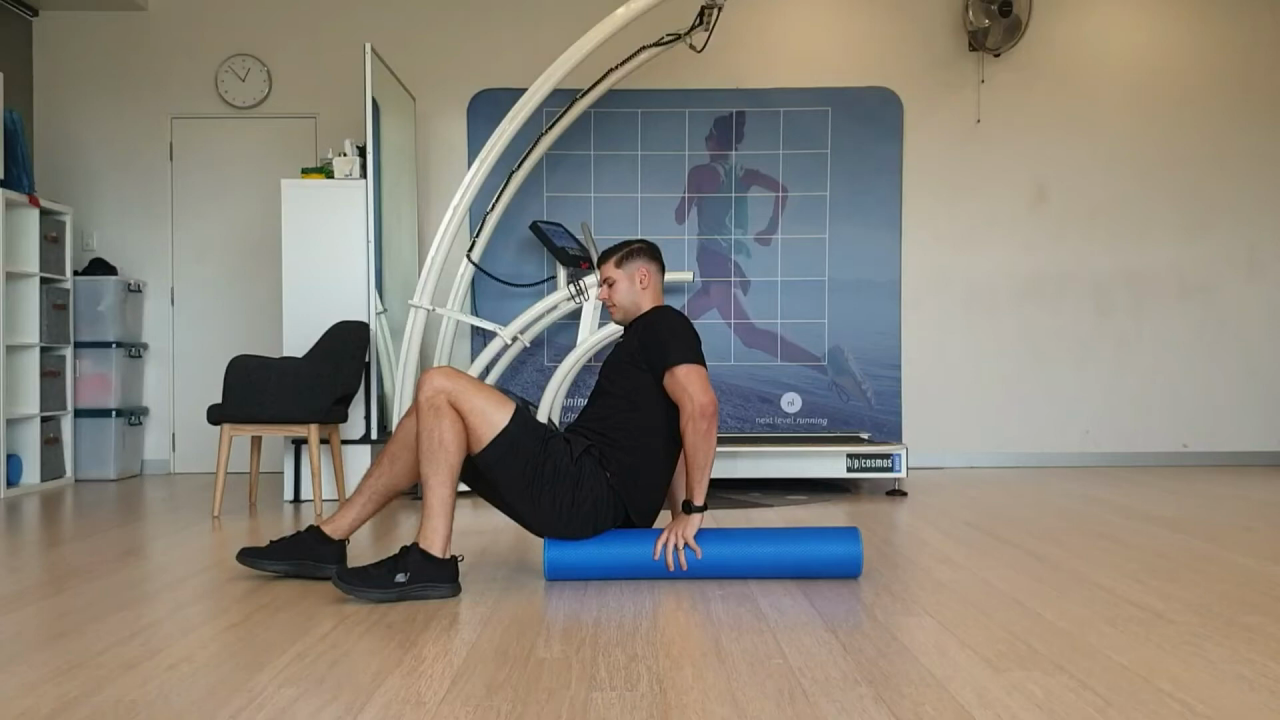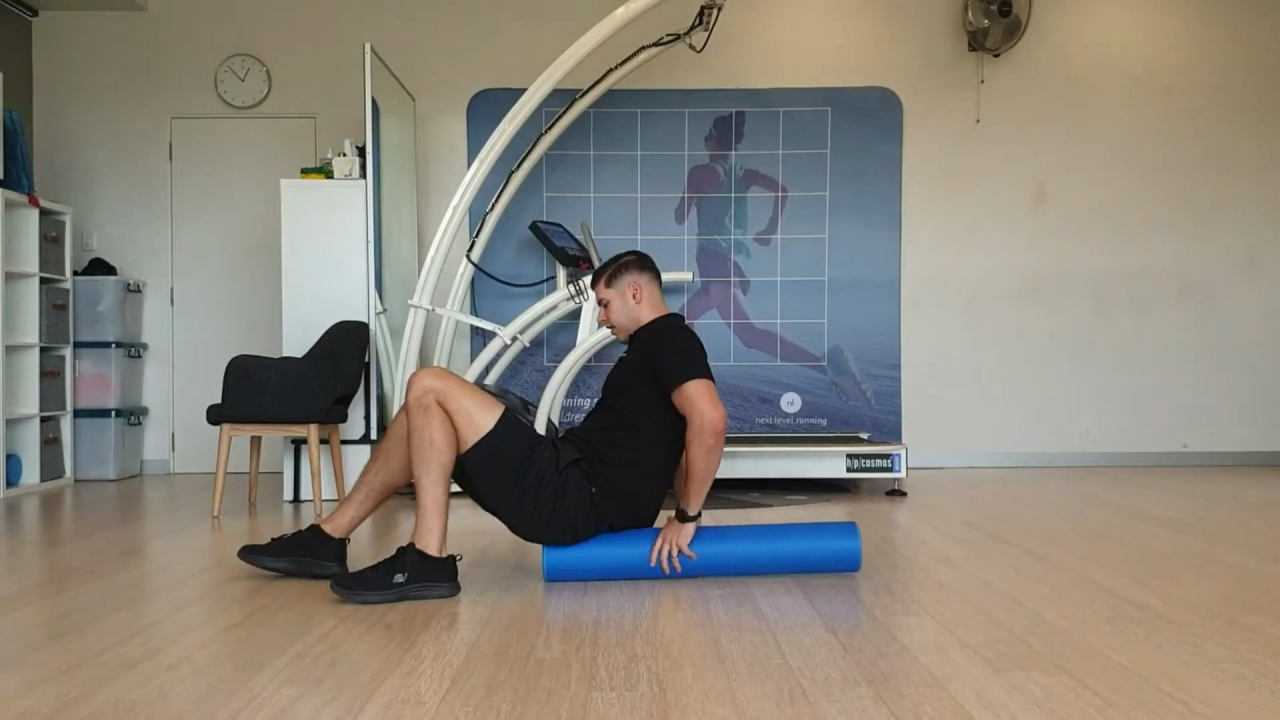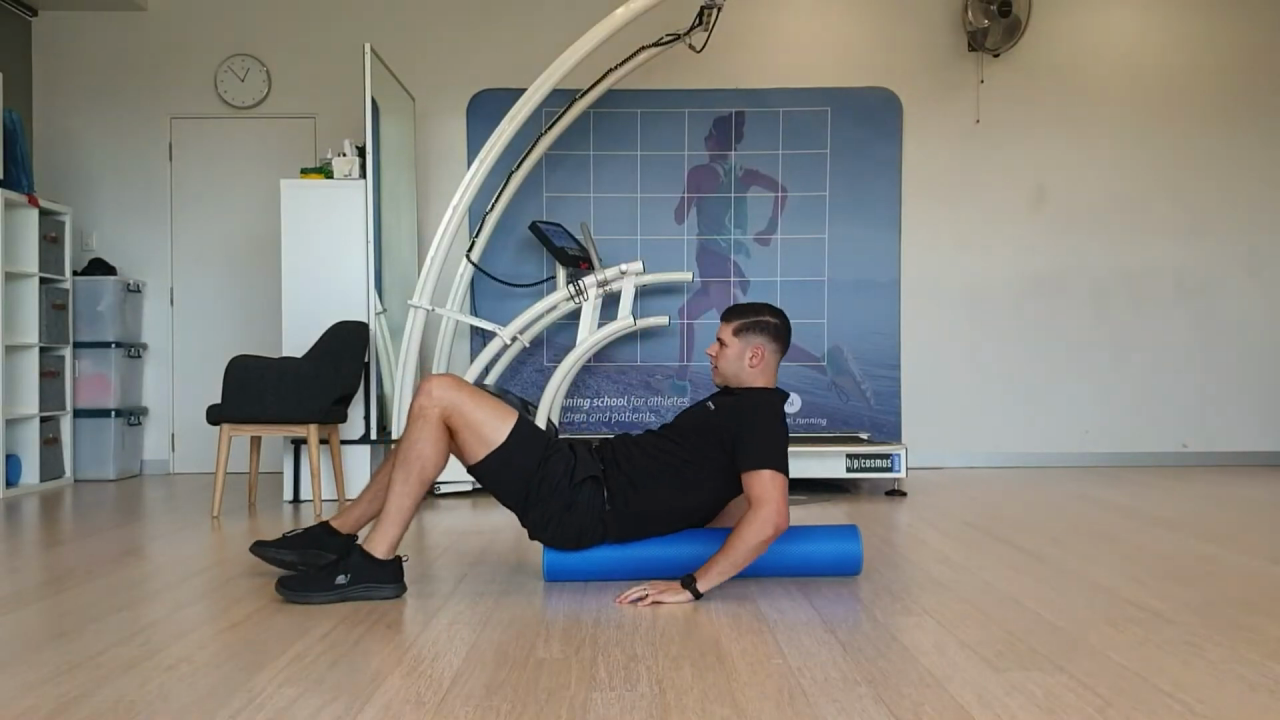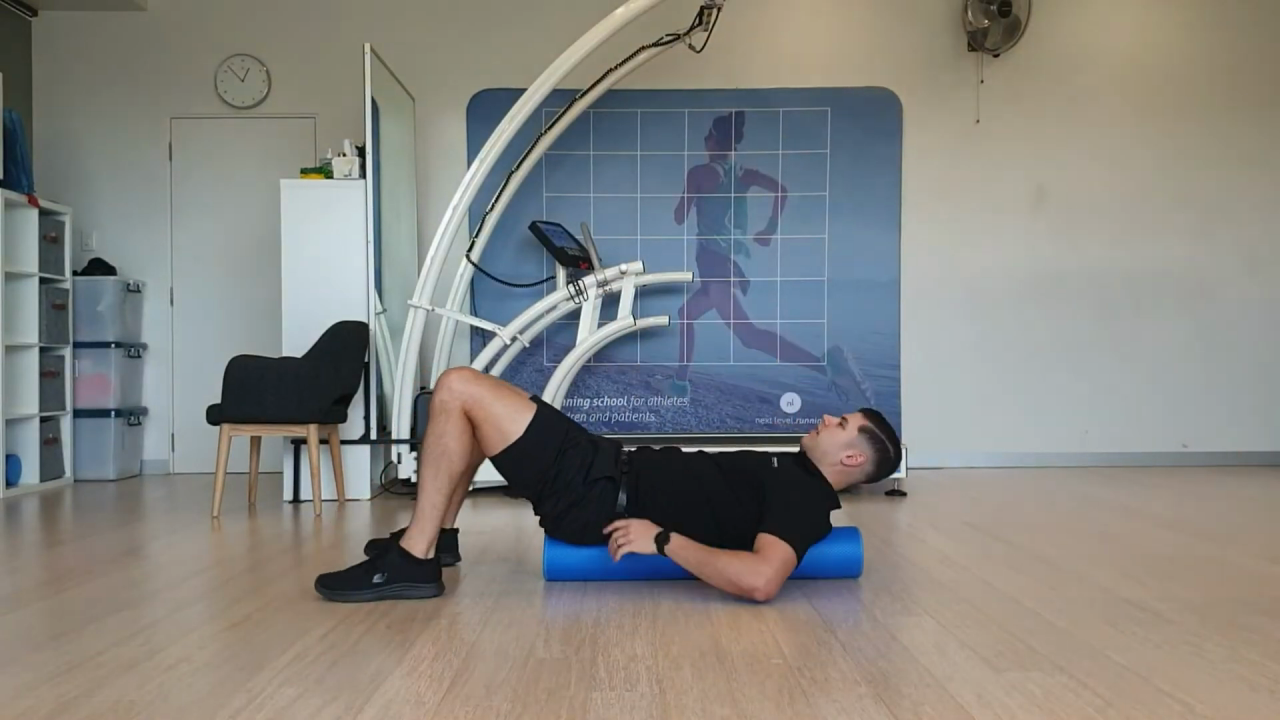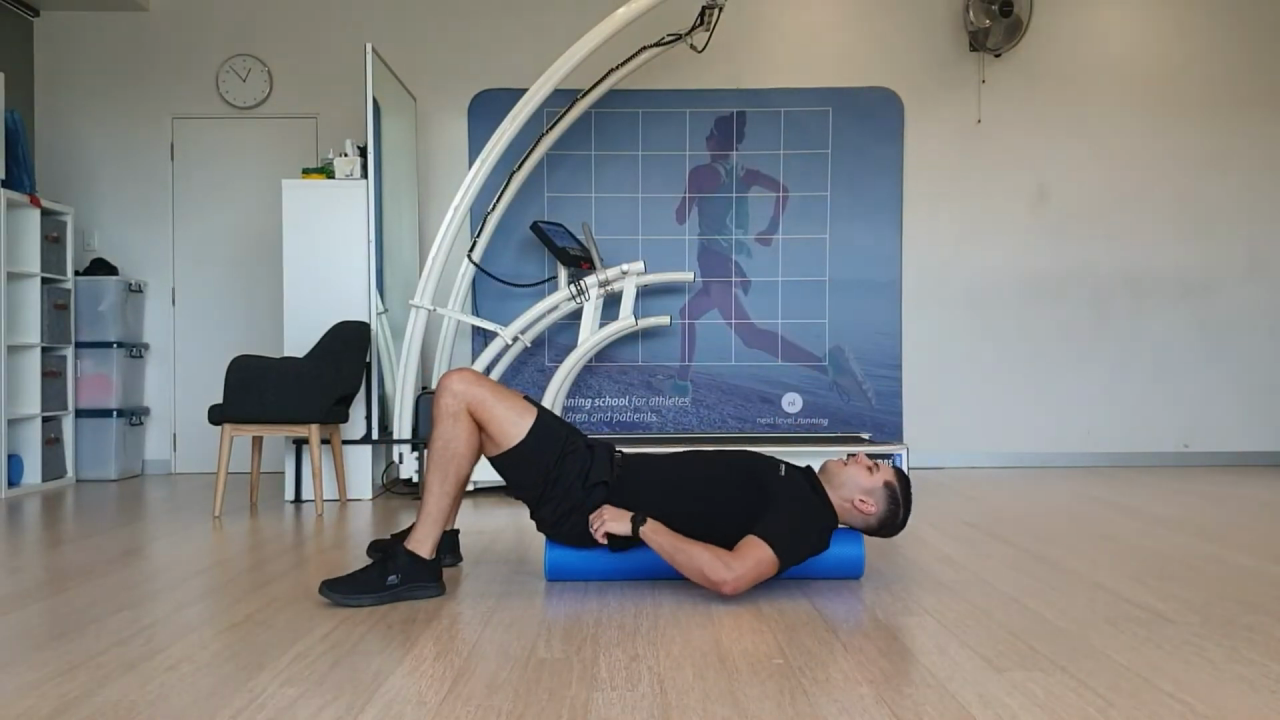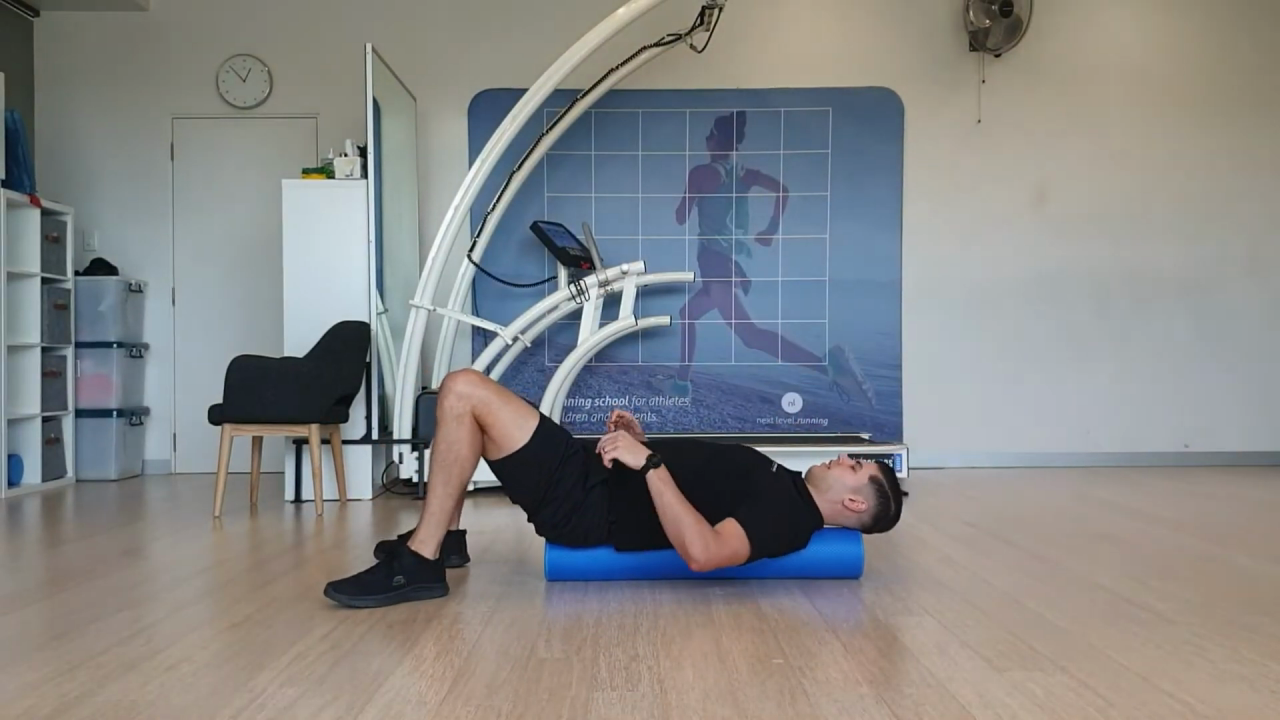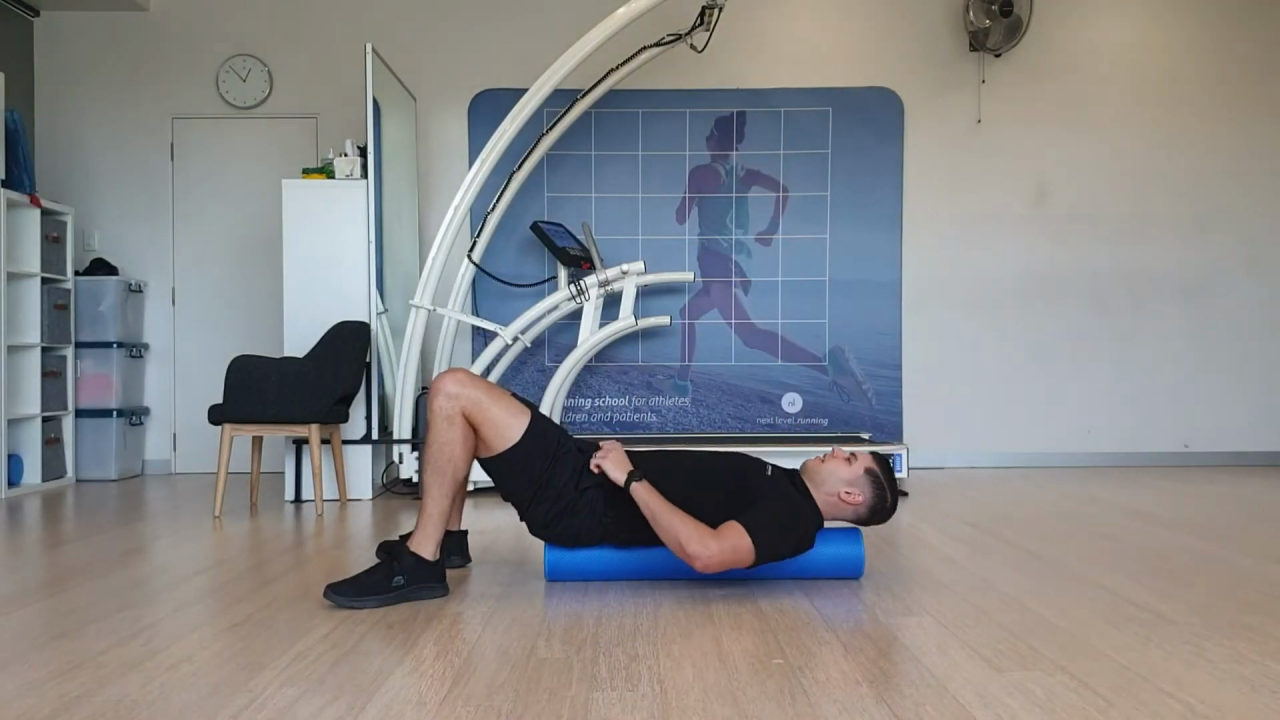
dt=0.7s
person 1, frame 1
left shoulder: (664, 325)
right shoulder: (649, 337)
left elbow: (701, 407)
right elbow: (664, 439)
left wrist: (694, 510)
right wrist: (676, 515)
left hip: (583, 493)
right hip: (583, 492)
left knee: (439, 388)
right knee: (429, 421)
left ankle: (431, 562)
right ankle: (326, 541)
person 1, frame 2
left shoulder: (668, 339)
right shoulder: (660, 346)
left elbow: (710, 423)
right elbow: (680, 439)
left wrist: (687, 519)
left hip: (568, 499)
right hip: (573, 488)
left knee: (428, 388)
right knee: (421, 415)
left ankle: (429, 560)
right ankle: (326, 539)
person 1, frame 3
left shoulder: (756, 418)
right shoulder: (745, 410)
left elbow: (769, 516)
right elbow: (743, 503)
left wrist: (692, 585)
left hip: (579, 504)
right hip: (585, 479)
left knee: (437, 396)
right knee: (438, 409)
left ankle: (374, 562)
right ankle: (338, 535)
person 1, frame 4
left shoulder: (803, 499)
right shoulder: (795, 476)
left elbow: (760, 579)
left wrist: (663, 538)
left hip: (596, 499)
right hip: (614, 469)
left knee: (457, 389)
right knee: (467, 398)
left ankle: (412, 561)
right ankle: (436, 535)
person 1, frame 5
left shoulder: (806, 519)
right shoulder: (797, 486)
left elbow: (728, 575)
left wrist: (637, 522)
left hip: (589, 501)
right hip: (606, 471)
left knee: (459, 391)
right knee: (466, 393)
left ankle: (415, 564)
right ankle: (435, 536)
person 1, frame 6
left shoulder: (789, 517)
right shoulder: (785, 489)
left elbow: (701, 551)
left wrist: (648, 463)
right wrist: (642, 443)
left hip: (585, 504)
right hip: (593, 476)
left knee: (464, 391)
right knee: (465, 395)
left ankle: (418, 563)
right ankle: (443, 537)
person 1, frame 7
left shoulder: (793, 519)
right shoulder: (782, 486)
left elbow: (705, 552)
left wrist: (632, 479)
right wrist: (627, 464)
left hip: (582, 504)
right hip: (591, 475)
left knee: (453, 392)
right knee: (459, 392)
left ankle: (418, 563)
right ankle: (445, 538)
person 2, frame 1
left shoulder: (700, 172)
right shoulder: (745, 174)
left elbow: (680, 218)
right elbow: (781, 189)
left wrist: (687, 195)
right wrist: (771, 229)
left hip: (715, 260)
right hip: (735, 261)
left knee: (748, 333)
right knee: (686, 315)
left ankle: (825, 364)
person 2, frame 2
left shoulder: (700, 172)
right shoulder: (744, 173)
left elbow: (680, 218)
right elbow: (781, 189)
left wrist: (688, 196)
right wrist: (771, 229)
left hip: (714, 260)
right hip: (736, 261)
left knee: (748, 333)
right knee: (686, 315)
left ankle: (825, 364)
person 2, frame 3
left shoulder: (700, 173)
right shoulder: (744, 173)
left elbow: (680, 218)
right elbow: (781, 190)
left wrist: (688, 196)
right wrist: (770, 230)
left hip: (715, 261)
right hip: (736, 261)
right knee: (687, 315)
left ankle: (825, 364)
right ankle: (681, 381)
person 2, frame 4
left shoulder: (700, 173)
right shoulder: (745, 174)
left elbow: (680, 218)
right elbow: (781, 190)
left wrist: (689, 195)
right wrist: (770, 229)
left hip: (715, 261)
right hip: (735, 261)
left knee: (748, 334)
right knee: (687, 314)
left ankle: (825, 365)
right ankle: (681, 381)
person 2, frame 5
left shoulder: (701, 173)
right shoulder: (746, 174)
left elbow: (681, 218)
right elbow: (782, 191)
left wrist: (691, 196)
right wrist: (771, 230)
left hip: (715, 260)
right hip: (736, 260)
left knee: (749, 334)
right knee: (688, 314)
left ankle: (828, 365)
right ankle: (681, 382)
person 2, frame 6
left shoulder: (701, 173)
right shoulder: (746, 174)
left elbow: (681, 218)
right elbow: (782, 190)
left wrist: (690, 196)
right wrist: (771, 230)
left hip: (715, 261)
right hip: (736, 261)
left knee: (750, 334)
right knee: (688, 314)
left ankle: (827, 365)
right ankle: (681, 382)
person 2, frame 7
left shoulder: (701, 173)
right shoulder: (745, 174)
left elbow: (681, 218)
right elbow: (781, 190)
left wrist: (688, 196)
right wrist: (771, 231)
left hip: (715, 261)
right hip: (736, 261)
left knee: (750, 334)
right knee: (688, 314)
left ankle: (828, 365)
right ankle: (680, 382)
